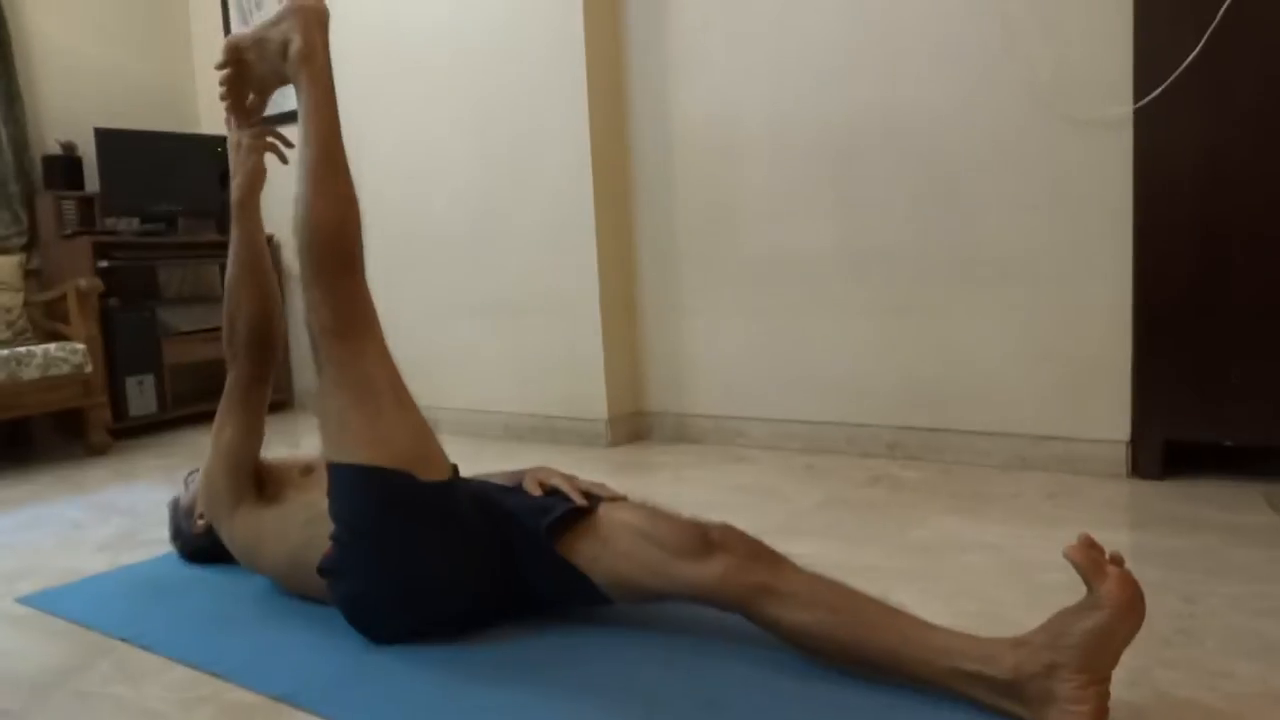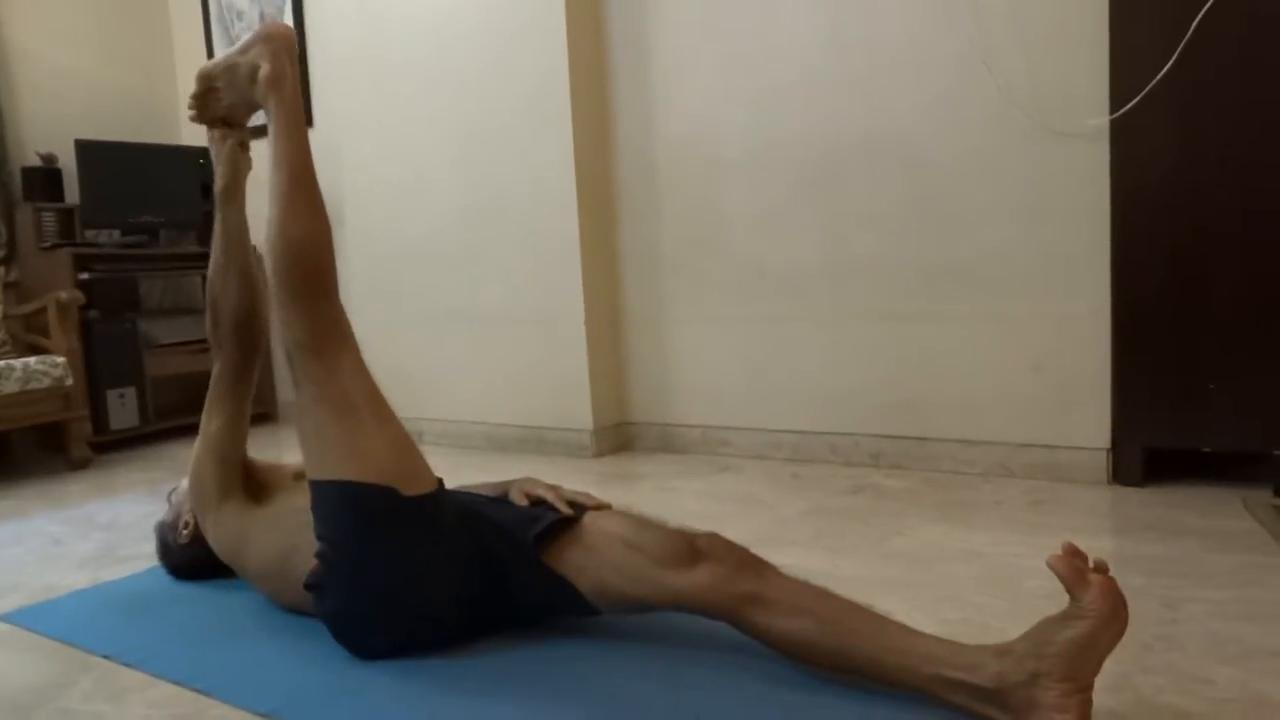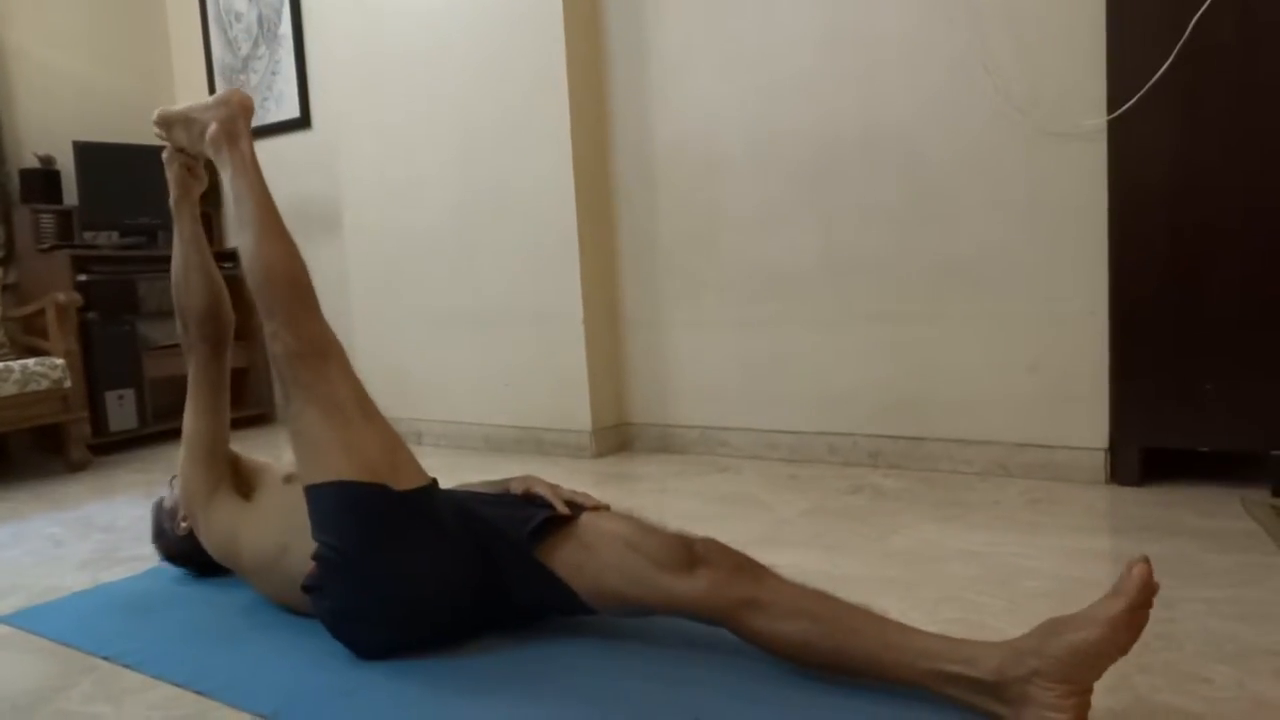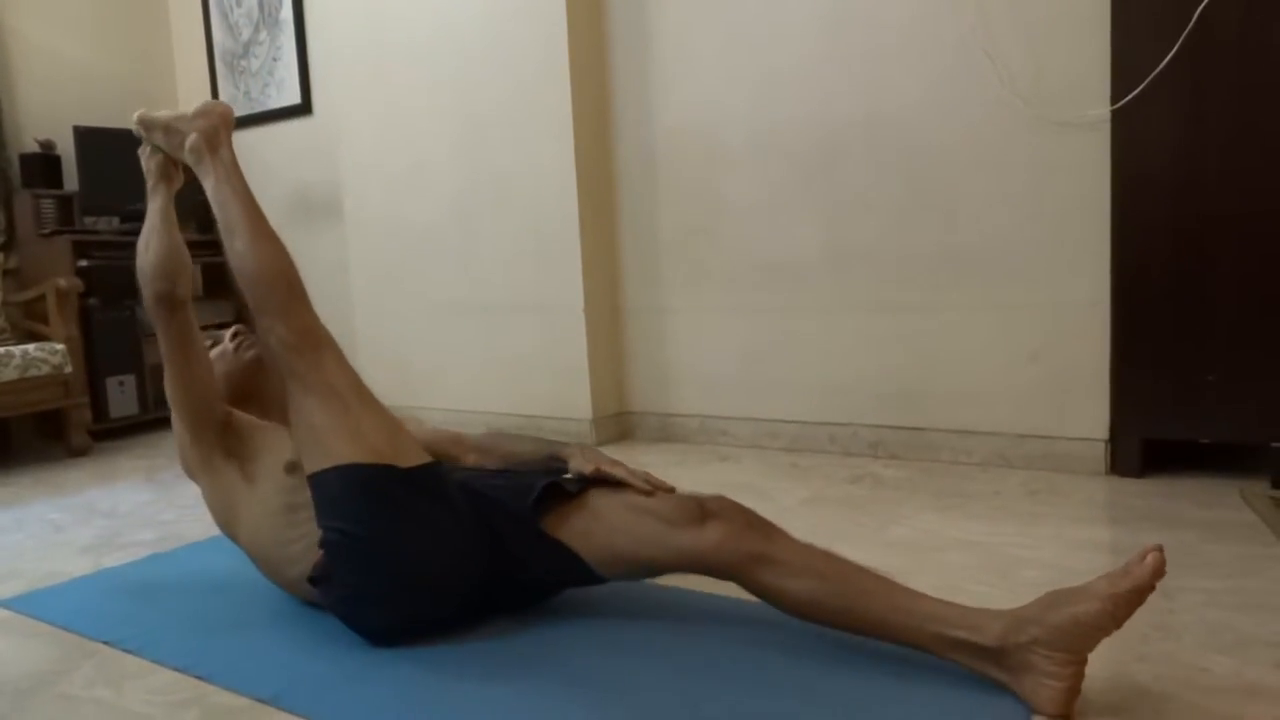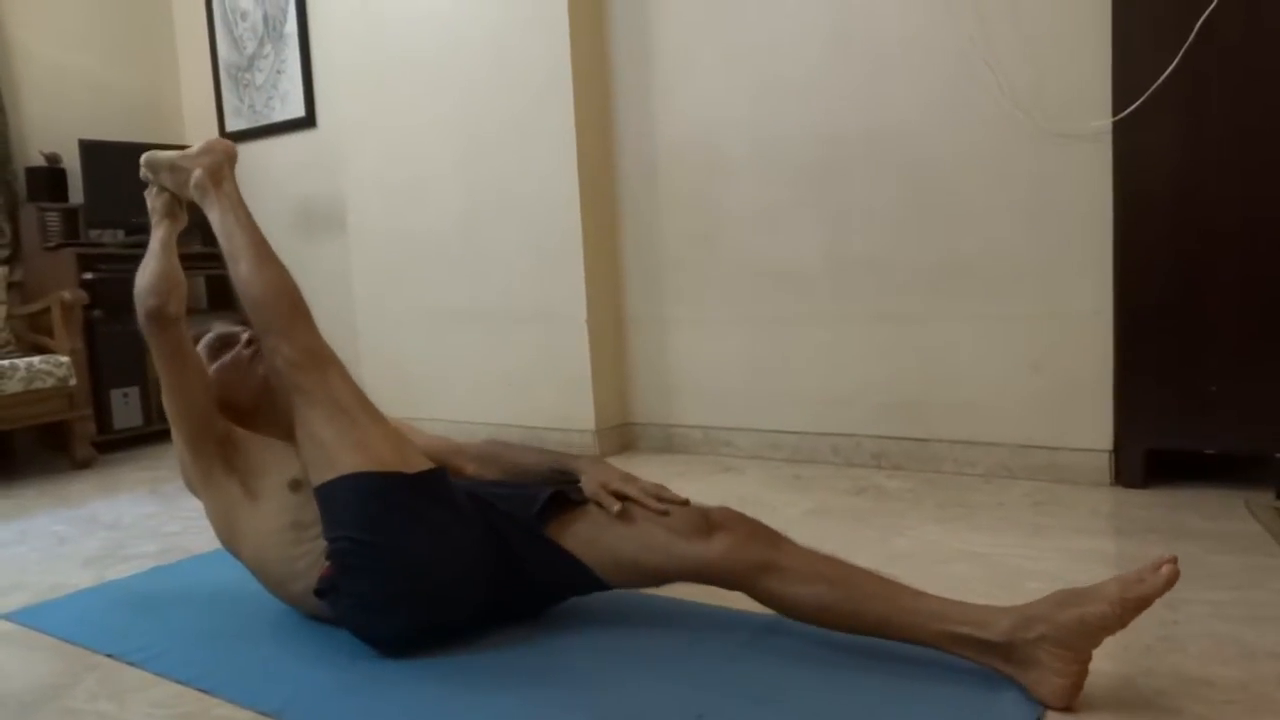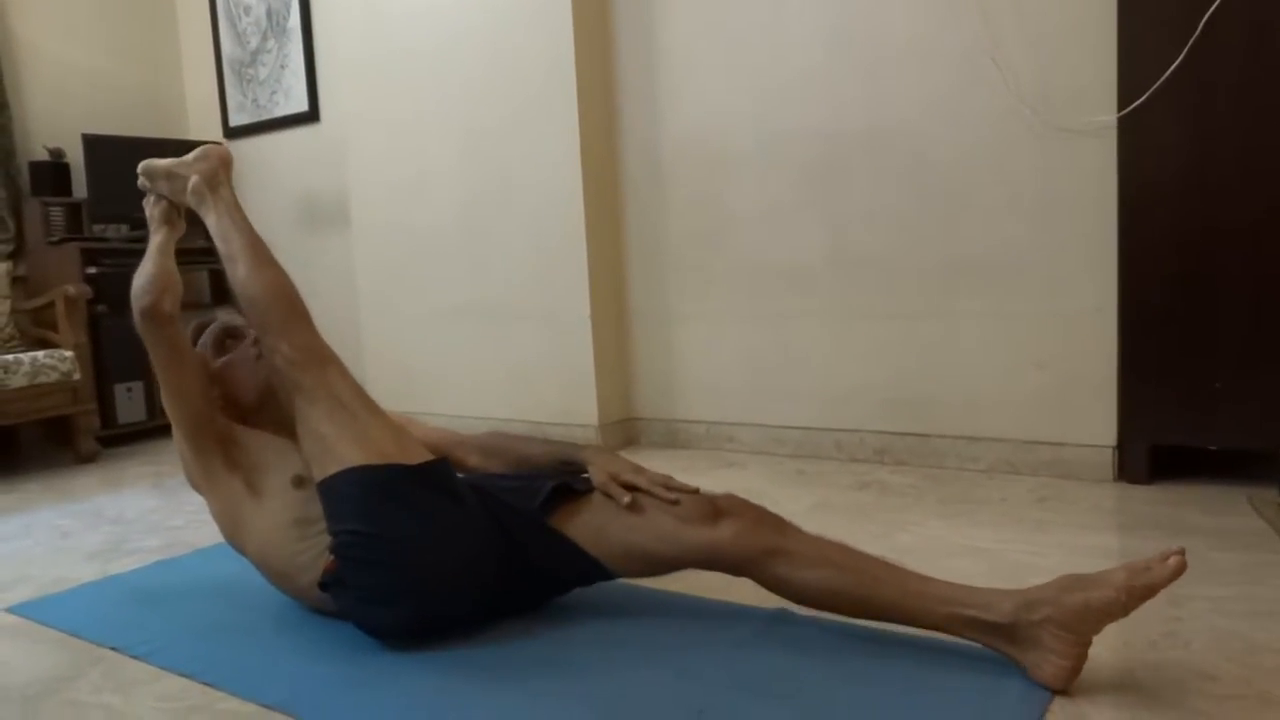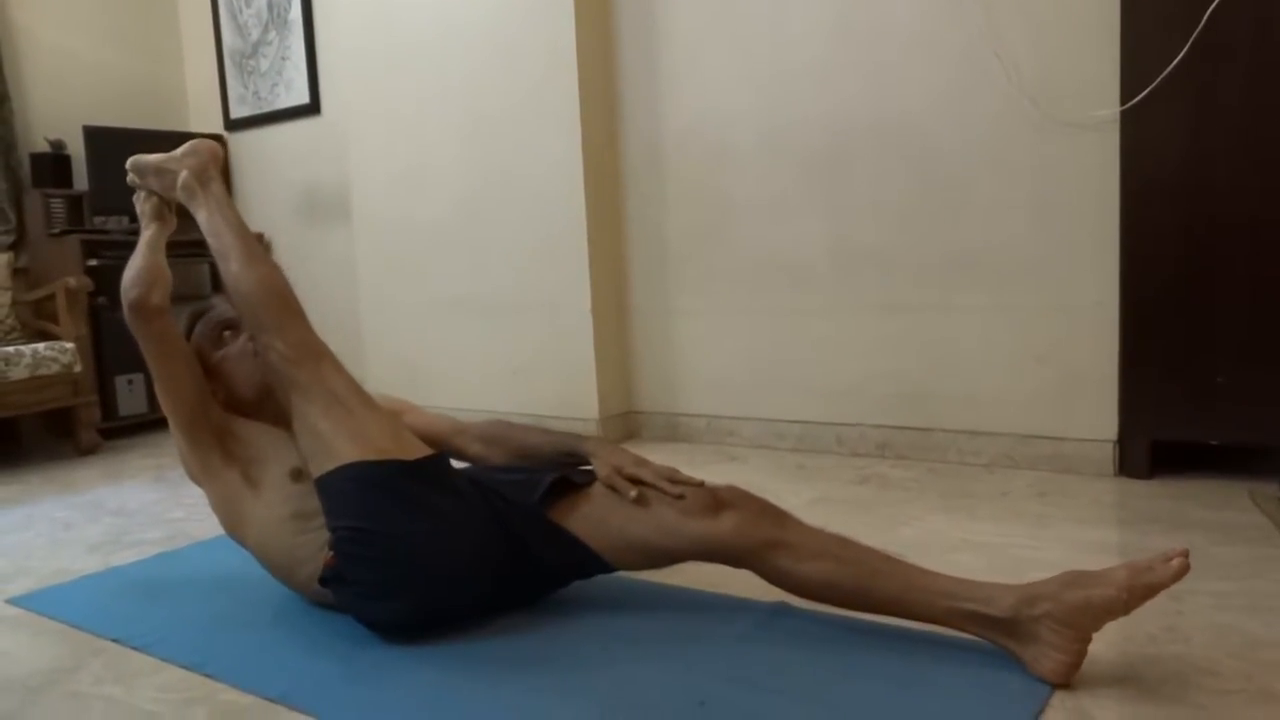
dt=0.7s
person 1, frame 1
left shoulder: (317, 478)
right shoulder: (231, 503)
right elbow: (252, 353)
left wrist: (527, 475)
right wrist: (244, 196)
left hip: (465, 545)
right hip: (395, 562)
left knee: (714, 554)
right knee: (336, 298)
person 1, frame 2
left shoulder: (298, 488)
right shoulder: (220, 498)
right elbow: (236, 346)
left wrist: (512, 484)
right wrist: (230, 185)
left hip: (450, 556)
right hip: (382, 572)
left knee: (702, 563)
right knee: (312, 319)
person 1, frame 3
left shoulder: (295, 482)
right shoulder: (211, 494)
left elbow: (428, 485)
right elbow: (205, 336)
left wrist: (514, 483)
right wrist: (185, 202)
left hip: (447, 554)
right hip: (377, 574)
left knee: (701, 567)
right knee: (296, 332)
person 1, frame 4
left shoulder: (323, 432)
right shoulder: (214, 442)
left elbow: (470, 447)
right elbow: (165, 296)
left wrist: (567, 454)
right wrist: (163, 183)
left hip: (464, 536)
right hip: (390, 561)
left knee: (710, 523)
right knee: (296, 323)
person 1, frame 5
left shoulder: (333, 437)
right shoulder: (215, 458)
left elbow: (476, 455)
right elbow: (158, 312)
left wrist: (578, 467)
right wrist: (170, 217)
left hip: (468, 548)
right hip: (393, 576)
left knee: (716, 536)
right knee: (305, 344)
person 1, frame 6
left shoulder: (343, 430)
right shoulder: (218, 454)
left elbow: (476, 447)
right elbow: (154, 313)
left wrist: (586, 457)
right wrist: (173, 219)
left hip: (473, 540)
right hip: (397, 570)
left knee: (721, 523)
right knee: (302, 340)
left ankle: (1014, 620)
person 1, frame 7
left shoulder: (343, 416)
right shoulder: (215, 445)
left elbow: (475, 434)
right elbow: (145, 308)
left wrist: (588, 448)
right wrist: (165, 211)
left hip: (473, 531)
right hip: (397, 566)
left knee: (725, 516)
right knee: (296, 338)
left ankle: (1016, 615)
